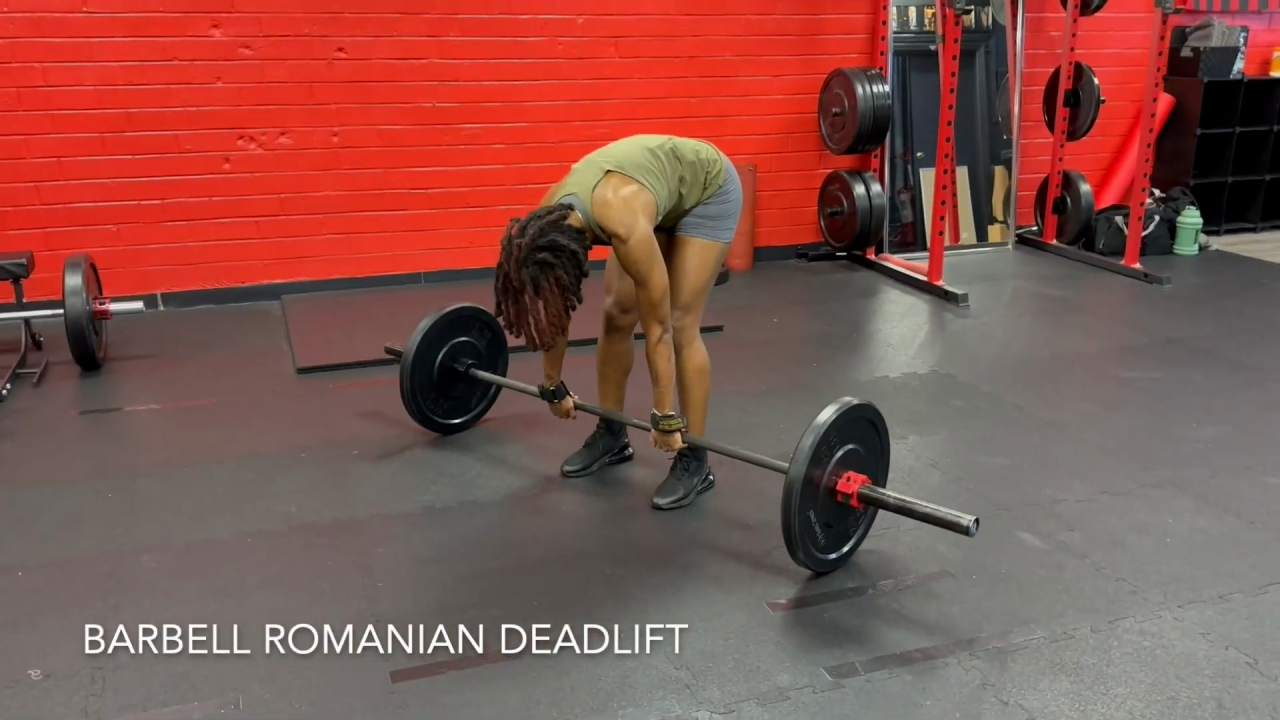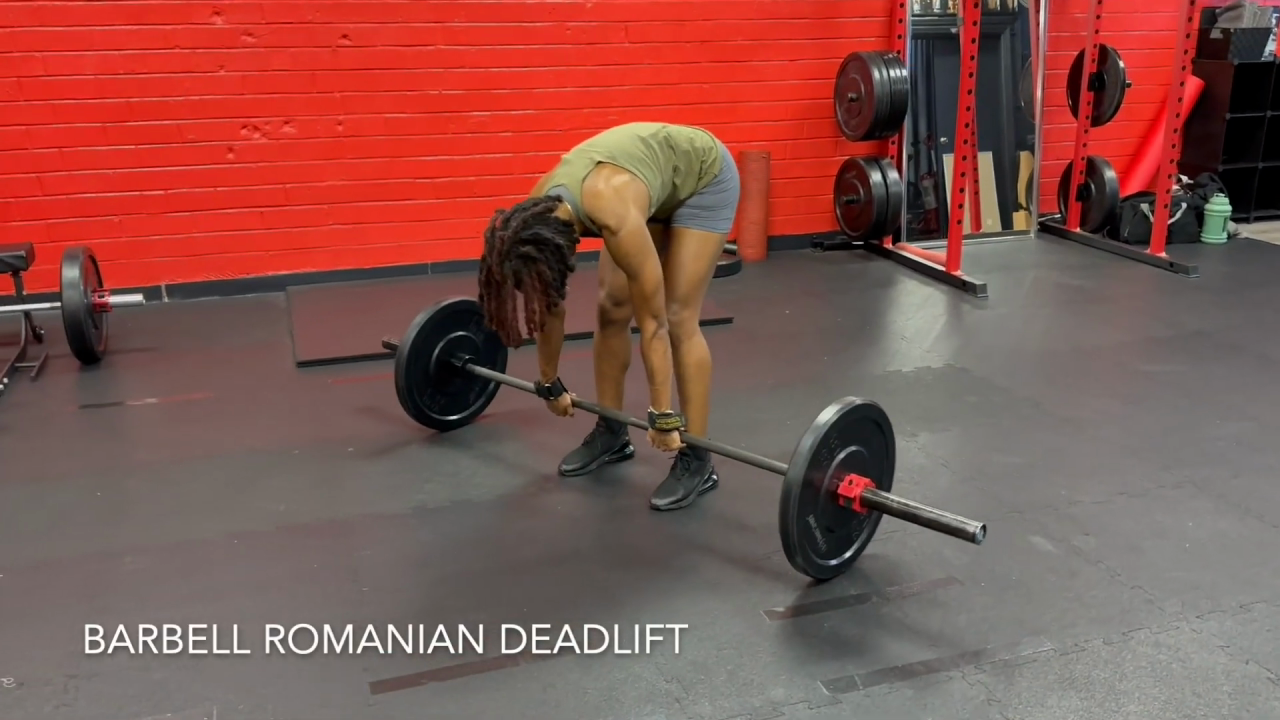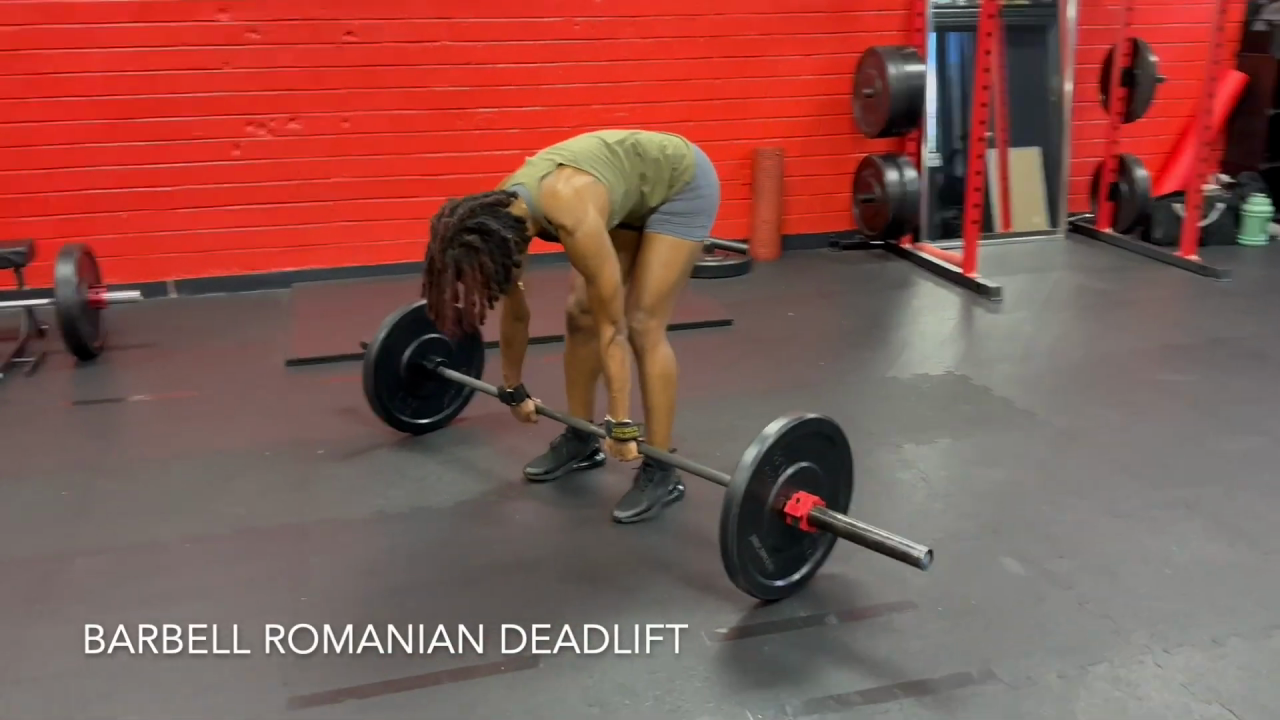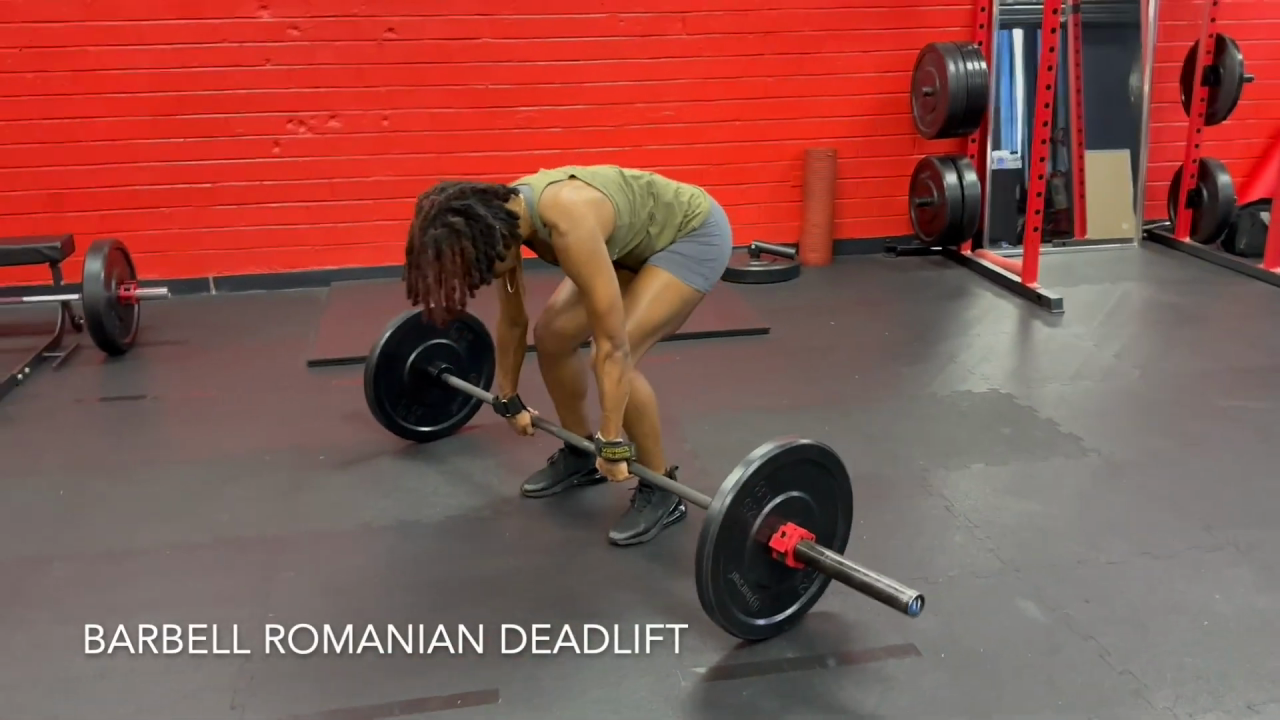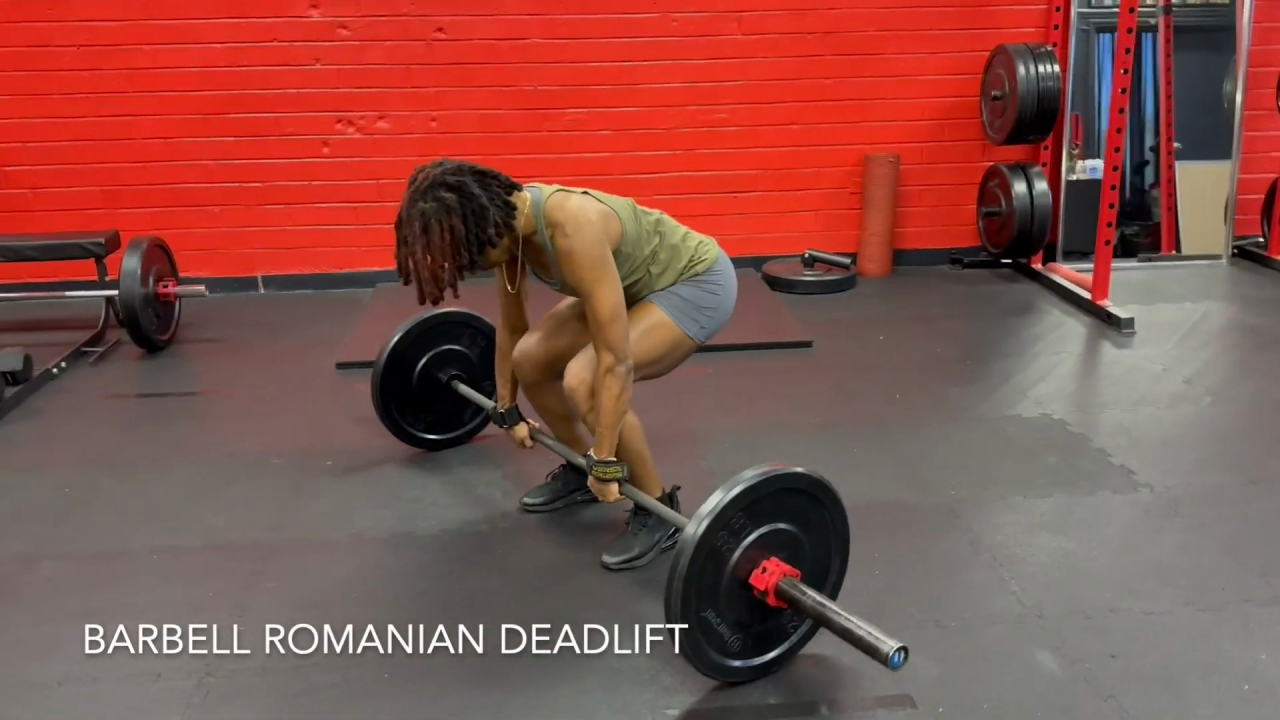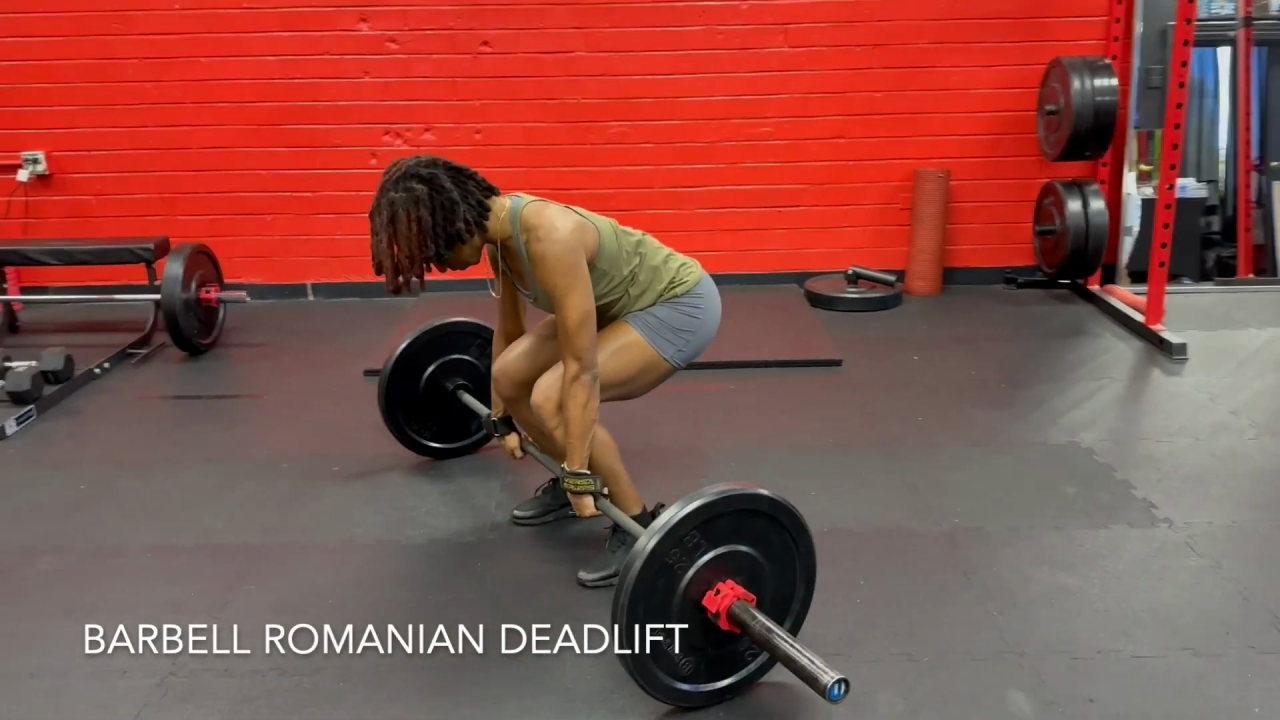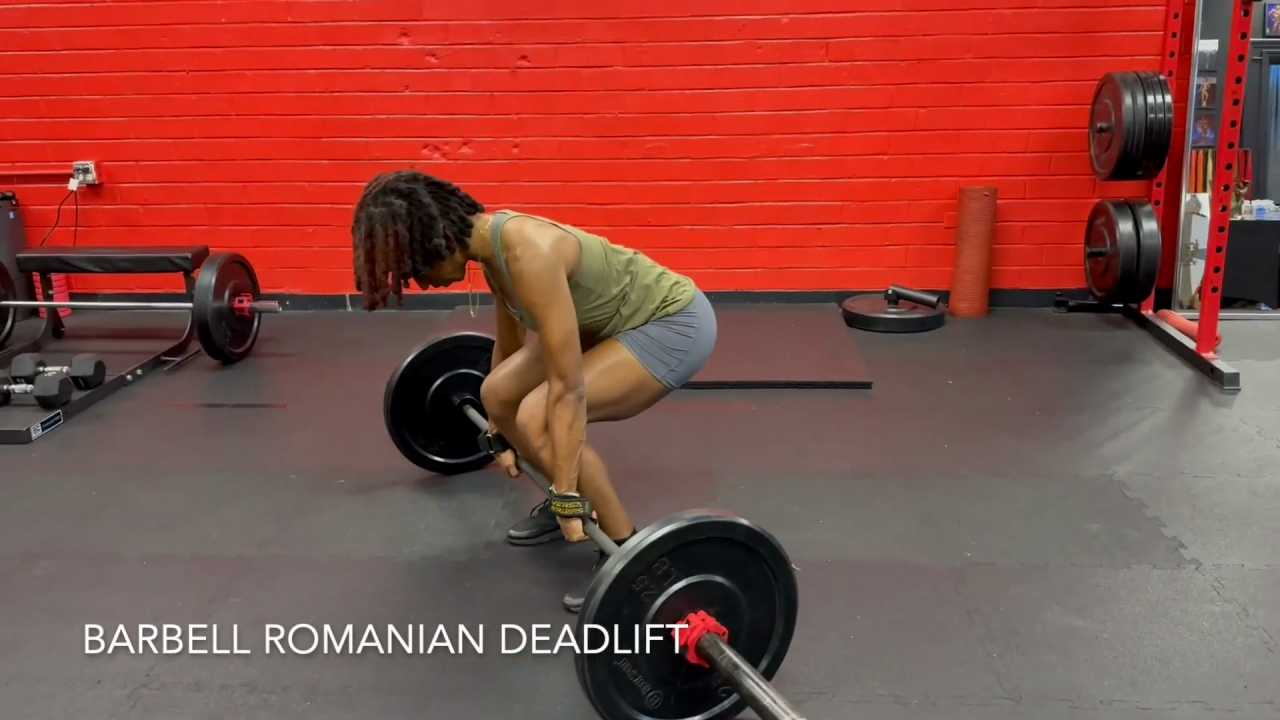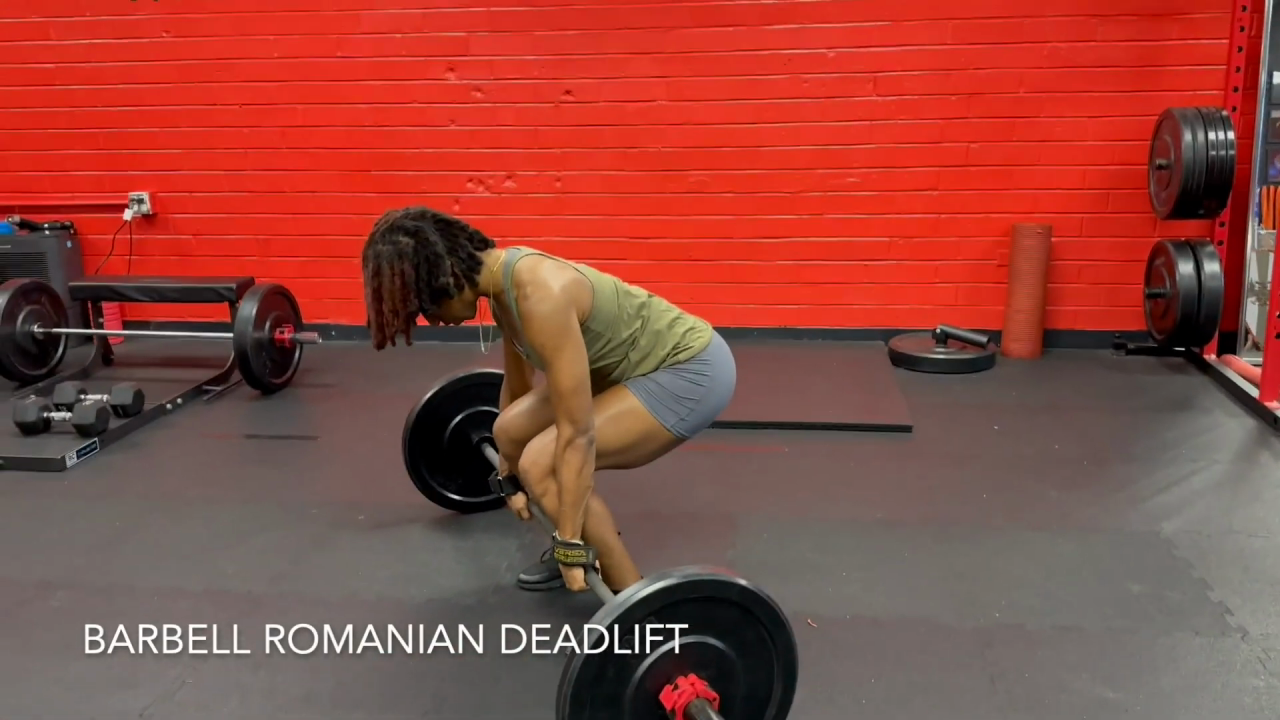
dt=0.5s
person 1, frame 1
left shoulder: (623, 222)
right shoulder: (550, 222)
left elbow: (658, 327)
right elbow: (555, 311)
left wrist: (666, 417)
right wrist: (553, 387)
left hip: (708, 189)
right hip: (664, 190)
left knee: (679, 322)
right knee: (617, 314)
left ankle: (694, 460)
right ankle: (611, 435)
person 1, frame 2
left shoulder: (614, 213)
right shoulder: (539, 215)
left elbow: (653, 321)
right elbow: (548, 306)
left wrist: (663, 416)
right wrist: (549, 384)
left hip: (705, 177)
right hip: (657, 176)
left knee: (677, 316)
right knee: (611, 308)
left ankle: (696, 460)
right ankle: (611, 433)
person 1, frame 3
left shoulder: (570, 215)
right shoulder: (501, 213)
left elbow: (612, 327)
right elbow: (514, 312)
left wrist: (620, 425)
right wrist: (513, 389)
left hip: (683, 185)
right hip: (634, 194)
left knee: (641, 324)
right knee: (580, 313)
left ankle: (661, 471)
right ankle: (581, 440)
person 1, frame 4
left shoulder: (568, 225)
right shoulder: (501, 216)
left elbow: (612, 343)
right elbow: (512, 320)
left wrist: (612, 444)
right wrist: (508, 400)
left hip: (695, 234)
right hip: (639, 238)
left knee: (617, 355)
right knee: (551, 335)
left ankle: (660, 490)
right ankle: (579, 454)
person 1, frame 5
left shoulder: (572, 231)
right shoulder: (510, 219)
left elbow: (616, 359)
right elbow: (511, 326)
left wrist: (606, 463)
right wrist: (507, 409)
left hip: (699, 282)
right hip: (638, 282)
left knee: (583, 382)
right knee: (529, 360)
left ankle: (658, 510)
right ankle: (580, 470)
person 1, frame 6
left shoulder: (548, 240)
right shoulder: (497, 229)
left elbow: (582, 369)
right elbow: (508, 331)
left wrist: (579, 473)
right wrist: (500, 418)
left hip: (681, 303)
right hip: (621, 302)
left knee: (550, 399)
right knee: (509, 377)
left ankle: (640, 527)
right ankle: (569, 487)
person 1, frame 7
left shoulder: (528, 255)
right shoulder: (490, 244)
left elbow: (567, 388)
right elbow: (508, 344)
left wrist: (567, 499)
right wrist: (498, 436)
left hip: (676, 323)
right hip: (617, 320)
left knee: (538, 419)
right knee: (498, 393)
right ankle: (569, 503)
person 1, frame 8
left shoulder: (539, 296)
right shoulder: (503, 279)
left elbow: (576, 433)
right elbow: (516, 385)
left wrist: (570, 546)
right wrist: (510, 479)
left hip: (691, 369)
left knee: (542, 464)
right knee: (509, 432)
right ankle: (590, 544)
